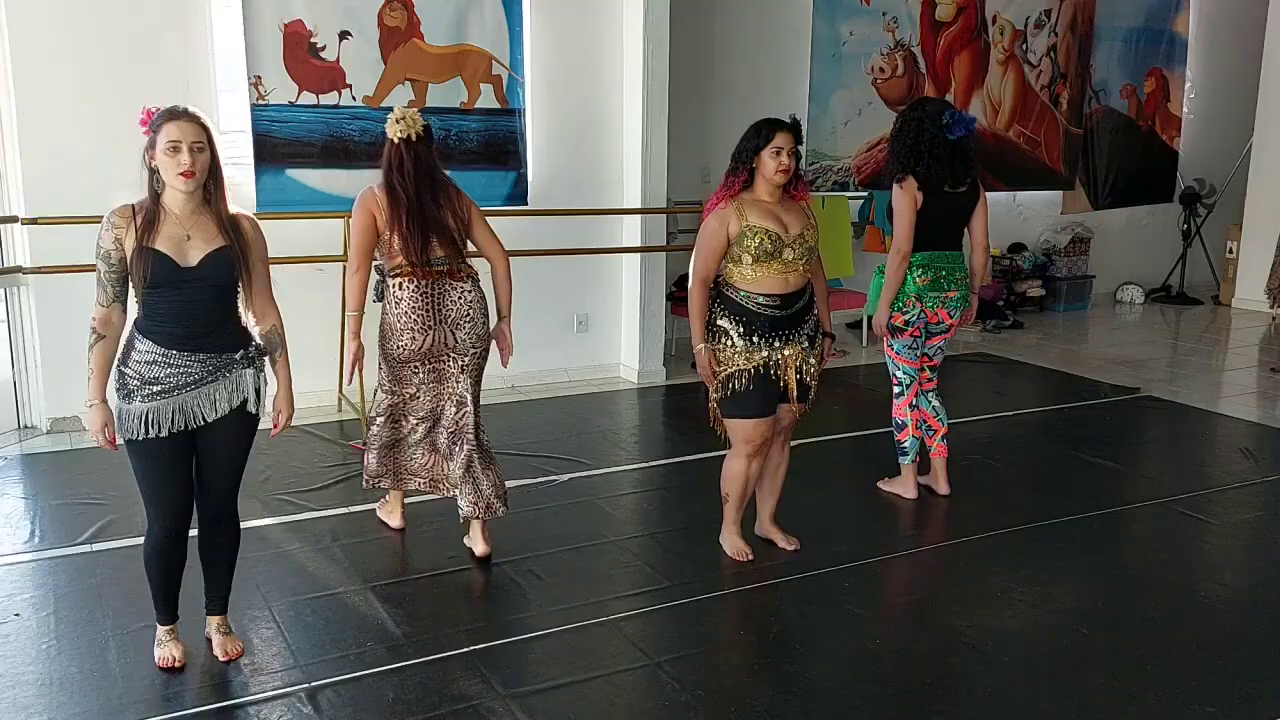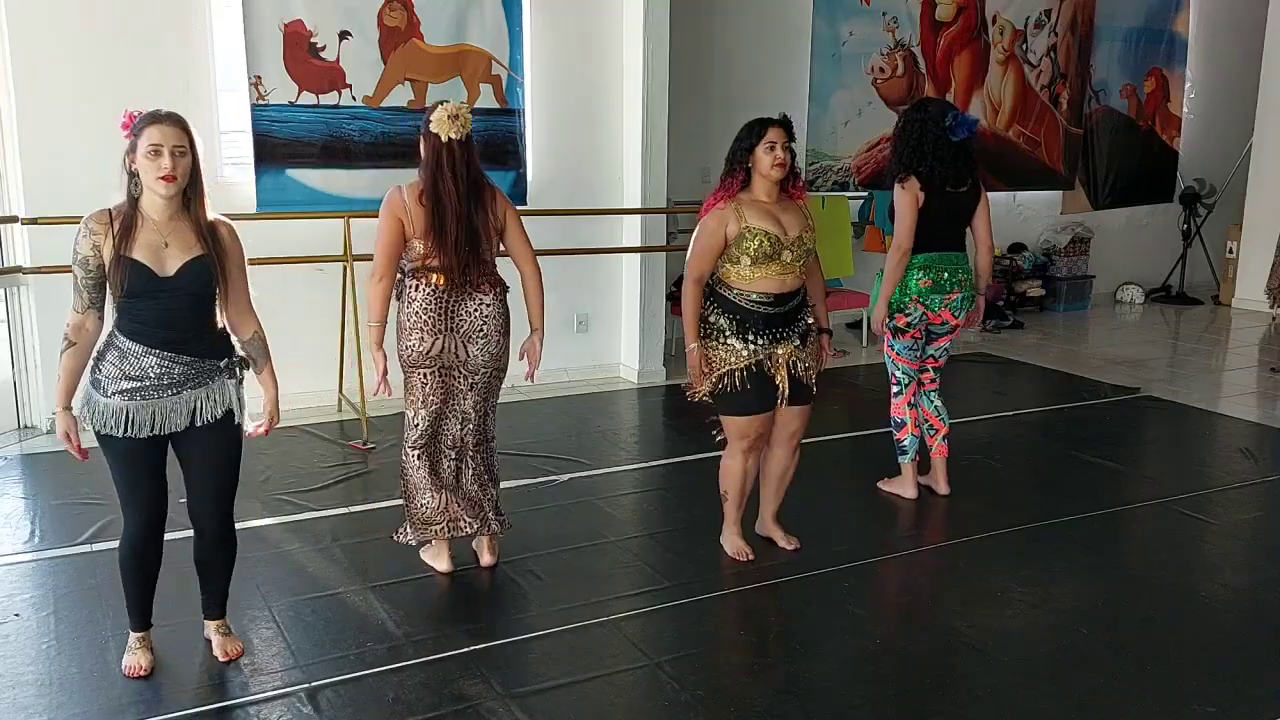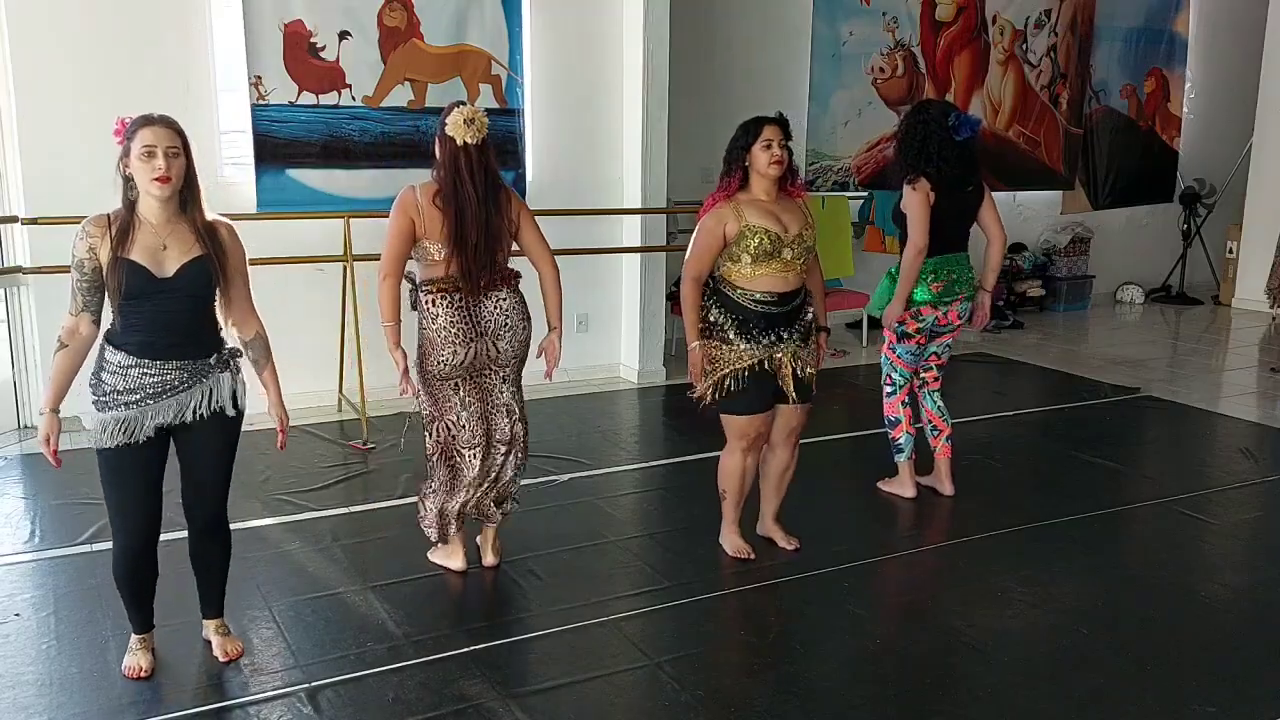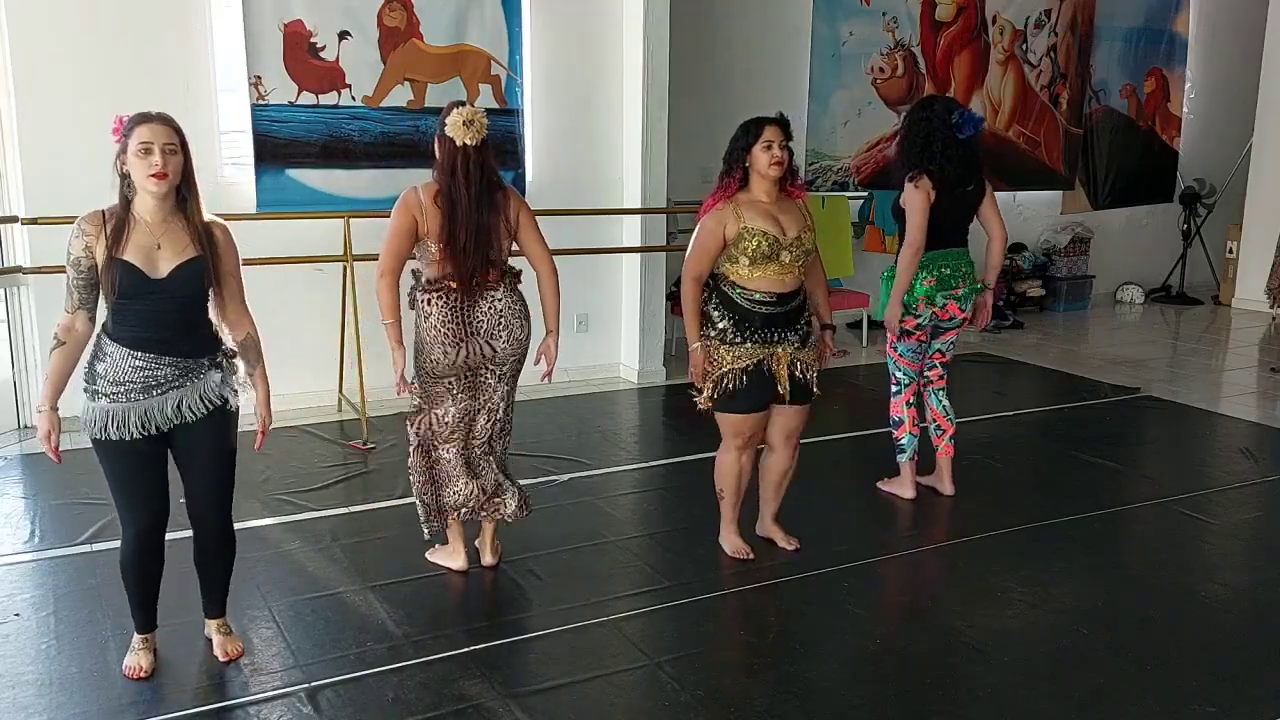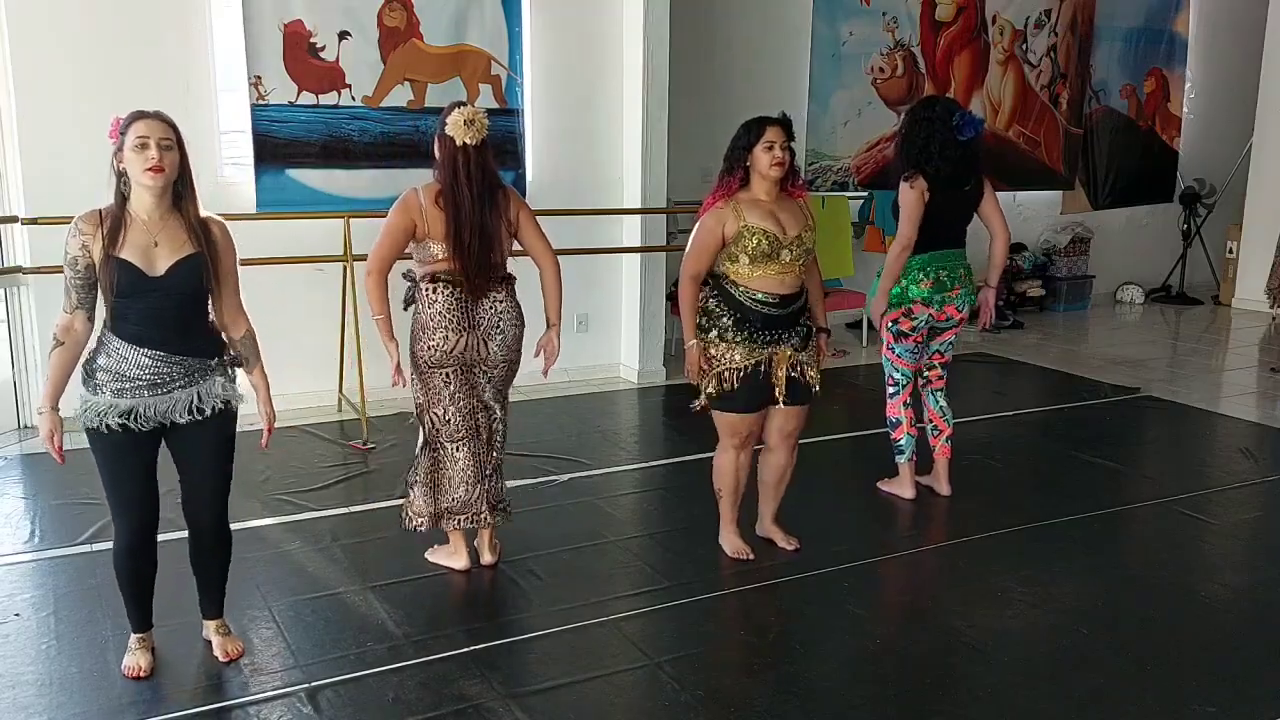
dt=0.5s
person 1, frame 1
left shoulder: (239, 228)
right shoulder: (125, 225)
left elbow: (263, 310)
right elbow: (108, 316)
left wrist: (284, 383)
right wrist: (96, 398)
left hip: (229, 383)
right hip: (153, 386)
left knee: (219, 507)
right knee: (168, 516)
left ankle: (217, 618)
right ankle: (167, 626)
person 1, frame 2
left shoulder: (216, 233)
right shoulder: (102, 229)
left elbow: (241, 316)
right elbow: (84, 321)
left wrist: (270, 386)
right wrist: (62, 404)
left hip: (208, 391)
right hip: (130, 392)
left knee: (213, 516)
right knee: (143, 520)
left ankle: (216, 621)
right ankle: (139, 633)
person 1, frame 3
left shoulder: (216, 235)
right shoulder: (99, 234)
left elbow: (244, 318)
right elbow: (79, 325)
left wrist: (273, 393)
right wrist: (49, 408)
left hip: (206, 393)
right hip: (127, 398)
left knee: (208, 516)
right knee: (133, 531)
left ankle: (215, 621)
right ankle: (141, 635)
person 1, frame 4
left shoulder: (212, 235)
right shoulder: (96, 231)
left elbow: (237, 317)
right elbow: (76, 323)
left wrist: (262, 389)
right wrist: (48, 405)
left hip: (201, 391)
right hip: (121, 396)
left knee: (212, 515)
right knee: (142, 524)
left ankle: (216, 621)
right ankle: (143, 635)
person 1, frame 5
left shoulder: (209, 232)
right shoulder: (92, 230)
left elbow: (233, 317)
right elbow: (74, 322)
left wrist: (263, 388)
right wrist: (49, 404)
left hip: (201, 391)
right hip: (120, 397)
left knee: (208, 515)
right knee: (134, 523)
left ankle: (215, 621)
right ankle: (141, 635)
person 2, frame 1
left shoulder: (373, 199)
right shoulder: (453, 196)
left elbow: (358, 269)
right elbow: (498, 257)
left wrist: (353, 336)
right wrist: (503, 319)
left hip: (409, 312)
right hip: (465, 309)
left knee: (397, 406)
right knee: (461, 414)
left ankle: (394, 504)
right ankle: (477, 531)
person 2, frame 2
left shoulder: (403, 199)
right shoulder: (493, 198)
left elbow: (382, 276)
right elbow: (529, 267)
left wrist: (376, 346)
right wrist: (536, 333)
left hip: (426, 320)
right hip: (485, 321)
left knee: (427, 432)
right knee: (475, 429)
left ankle: (439, 547)
right ankle: (486, 541)
person 2, frame 3
left shoulder: (415, 200)
right shoulder: (506, 199)
left elbow: (389, 275)
right elbow: (546, 265)
left wrist: (395, 344)
right wrist: (555, 331)
left hip: (446, 327)
right hip: (504, 321)
left knee: (449, 433)
right knee: (495, 428)
left ankle: (454, 547)
right ankle: (490, 541)
person 2, frame 4
left shoulder: (417, 200)
right shoulder: (507, 199)
left elbow: (387, 274)
right elbow: (545, 266)
left wrist: (396, 344)
right wrist: (551, 333)
left hip: (444, 325)
right hip: (502, 318)
left knee: (444, 430)
right knee: (490, 427)
left ankle: (455, 547)
right ankle: (488, 542)
person 2, frame 5
left shoulder: (417, 202)
right shoulder: (506, 199)
left elbow: (374, 271)
right elbow: (548, 261)
left wrist: (388, 339)
right wrist: (553, 327)
left hip: (441, 323)
right hip: (499, 321)
left knee: (446, 429)
right knee: (486, 426)
left ankle: (457, 546)
right ankle: (487, 540)
person 3, frame 1
left shoulder: (801, 209)
right shoulder: (729, 212)
left elbow: (815, 271)
right elbow: (700, 279)
left wrist: (825, 330)
right wrist: (700, 343)
left hip: (795, 336)
right hip: (743, 338)
left knee: (781, 435)
right knee: (749, 443)
left ankle: (766, 520)
right ankle: (729, 528)
person 3, frame 2
left shoulder: (798, 208)
right shoulder: (726, 212)
left elbow: (812, 270)
right elbow: (694, 279)
left wrist: (822, 328)
right wrist: (693, 343)
left hip: (791, 337)
right hip: (738, 339)
left knee: (788, 436)
right knee: (746, 441)
left ankle: (768, 520)
right ankle: (730, 528)
person 3, frame 3
left shoulder: (798, 206)
right shoulder: (726, 212)
left elbow: (812, 268)
right elbow: (692, 277)
left wrist: (820, 327)
right wrist: (695, 341)
left hip: (792, 335)
right hip: (740, 337)
left knee: (787, 436)
right knee: (746, 440)
left ankle: (769, 520)
right ankle: (729, 527)
person 3, frame 4
left shoulder: (798, 206)
right shoulder: (725, 212)
left elbow: (813, 268)
right elbow: (692, 279)
left wrist: (825, 325)
right wrist: (696, 343)
left hip: (792, 337)
right hip: (737, 338)
left knee: (786, 437)
right knee: (741, 439)
left ankle: (768, 520)
right ankle: (728, 527)
person 3, frame 5
left shoulder: (799, 207)
right shoulder: (726, 211)
left elbow: (810, 270)
right elbow: (690, 276)
left wrist: (820, 328)
right wrist: (692, 340)
left hip: (791, 336)
right hip: (737, 338)
left knee: (786, 437)
right knee: (737, 439)
left ankle: (768, 520)
right ankle: (728, 528)
person 4, frame 1
left shoulder: (909, 184)
right shoulder: (970, 184)
left elbow: (901, 250)
right elbow: (981, 247)
left wrist: (883, 304)
right wrist: (971, 294)
left hip: (913, 291)
right hip: (951, 290)
left knee: (903, 386)
right knee: (927, 382)
left ankle: (907, 478)
right ankle: (939, 475)
person 4, frame 2
left shoulder: (911, 183)
right shoulder: (971, 184)
left elbow: (901, 248)
right elbow: (985, 246)
left wrist: (883, 301)
right wrist: (978, 293)
left hip: (915, 290)
right hip: (955, 289)
left knee: (902, 385)
right knee: (929, 384)
left ankle: (907, 479)
right ankle: (939, 475)
person 4, frame 3
left shoulder: (919, 184)
right shoulder: (973, 183)
left elbow: (917, 248)
right elbow: (997, 239)
left wrist: (896, 302)
right wrist: (984, 291)
left hip: (921, 292)
right hip: (956, 293)
left knee: (894, 384)
right knee: (928, 383)
left ankle: (905, 478)
right ankle: (943, 475)
person 4, frame 4
left shoulder: (920, 181)
right shoulder: (975, 180)
left elbow: (914, 245)
right elbow: (998, 237)
left wrist: (895, 300)
right wrist: (986, 288)
left hip: (922, 289)
right hip: (957, 288)
left knee: (902, 384)
right knee: (935, 382)
left ankle: (906, 479)
right ankle: (944, 475)
person 4, frame 5
left shoulder: (917, 181)
right shoulder: (974, 179)
left elbow: (904, 242)
right elbow: (1001, 235)
left wrist: (881, 294)
right wrist: (989, 288)
left hip: (916, 291)
right hip: (956, 288)
left knee: (900, 385)
right knee: (934, 382)
left ankle: (905, 479)
right ankle: (941, 476)
